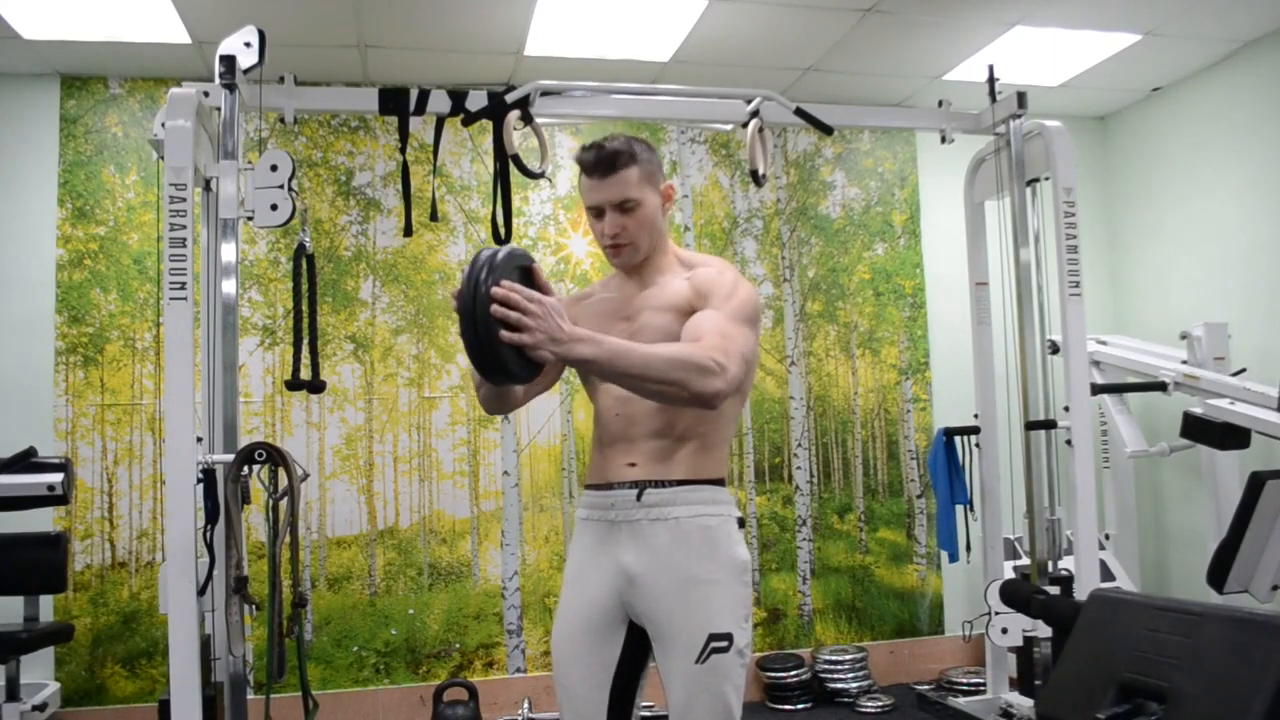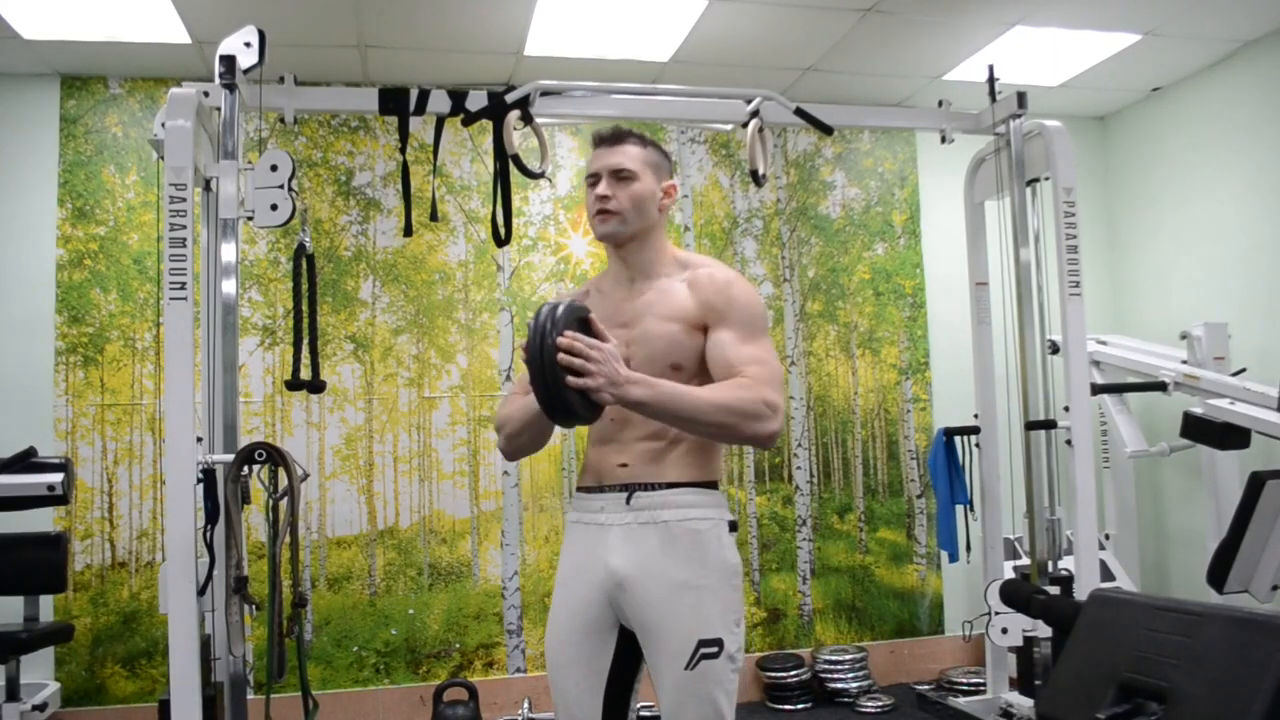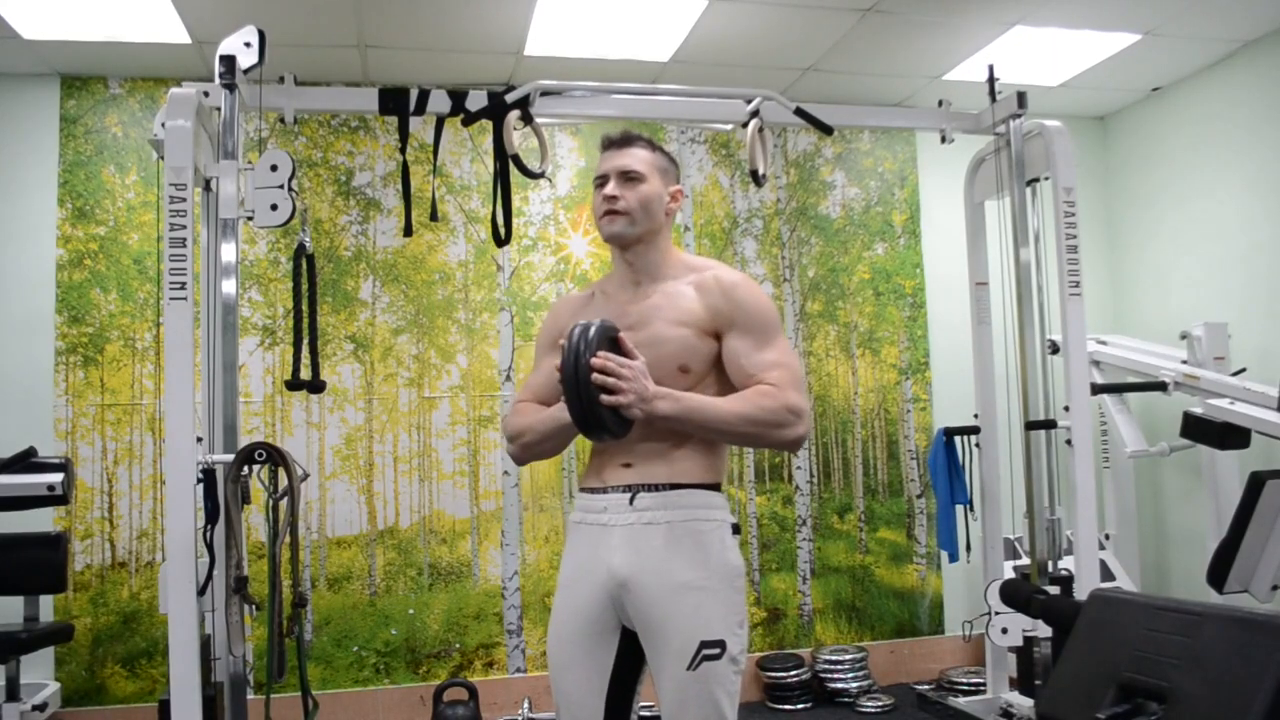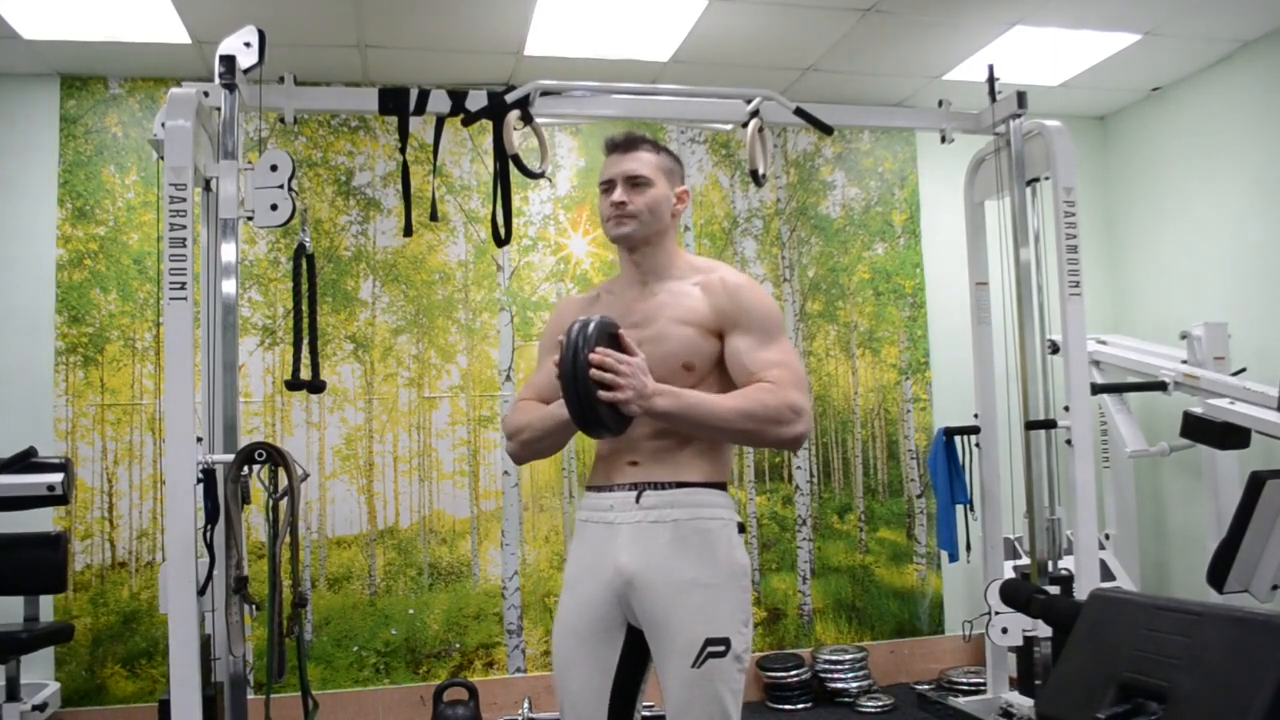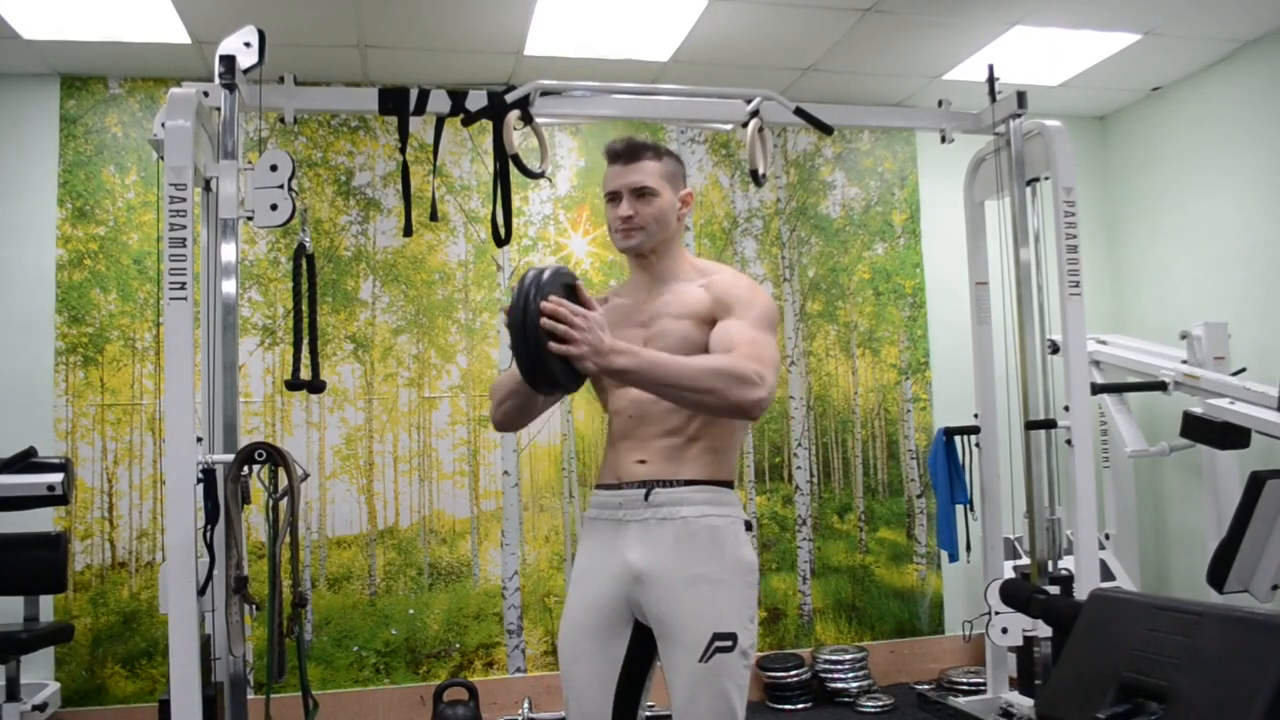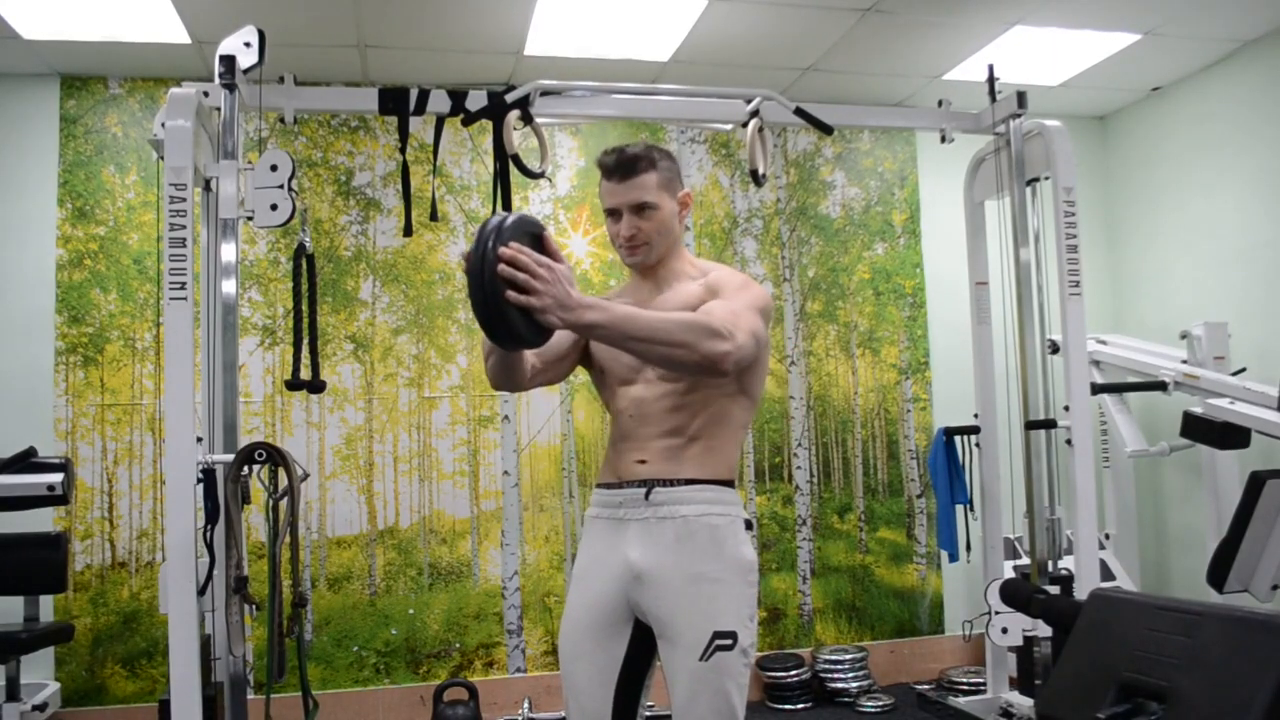
dt=0.4s
person 1, frame 1
left shoulder: (720, 286)
right shoulder: (580, 307)
left elbow: (708, 378)
right elbow: (502, 398)
left wrist: (572, 342)
right wrist: (498, 340)
left hip: (690, 529)
right hip: (597, 532)
person 1, frame 2
left shoulder: (717, 289)
right shoulder: (574, 308)
left elbow: (762, 414)
right elbow: (510, 438)
left wrist: (628, 386)
left hip: (682, 531)
right hip: (589, 535)
person 1, frame 3
left shoulder: (723, 292)
right shoulder: (571, 313)
left elbow: (790, 416)
right elbow: (519, 436)
left wrist: (656, 401)
left hip: (686, 532)
right hip: (590, 534)
person 1, frame 4
left shoulder: (728, 293)
right shoulder: (576, 313)
left elbow: (790, 416)
right elbow: (519, 437)
left wrist: (655, 397)
left hip: (692, 530)
right hip: (597, 533)
person 1, frame 5
left shoulder: (732, 293)
right shoulder: (589, 313)
left elbow: (748, 388)
right elbow: (504, 413)
left wrist: (614, 356)
left hip: (698, 528)
right hip: (605, 530)
person 1, frame 6
left shoulder: (735, 291)
right shoulder: (597, 311)
left elbow: (716, 350)
right elbow: (511, 376)
left wrist: (578, 311)
left hip: (698, 527)
right hip: (606, 528)
